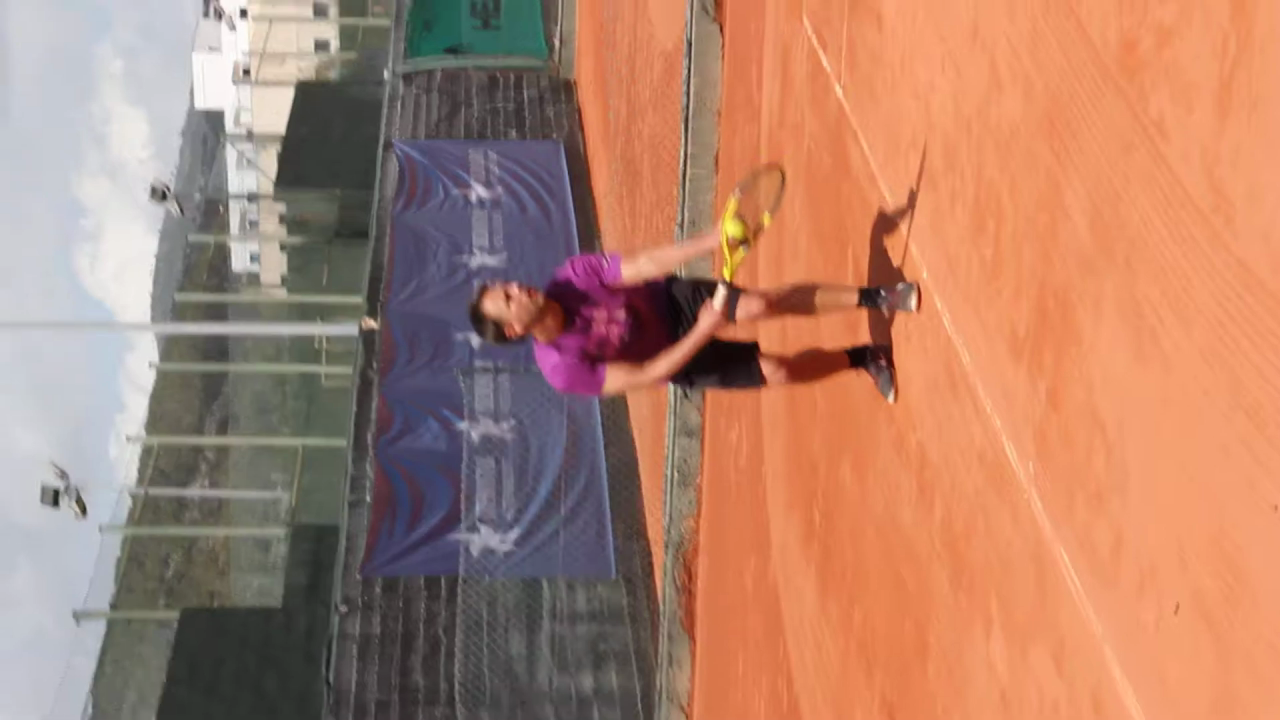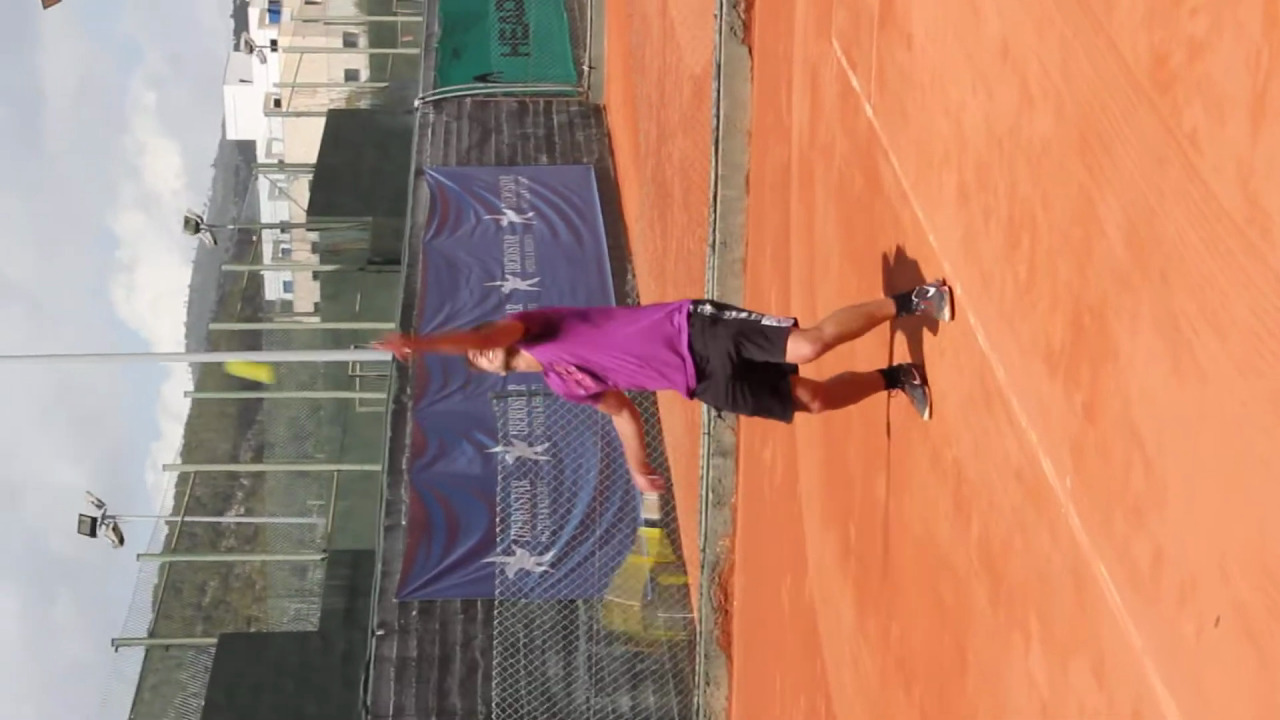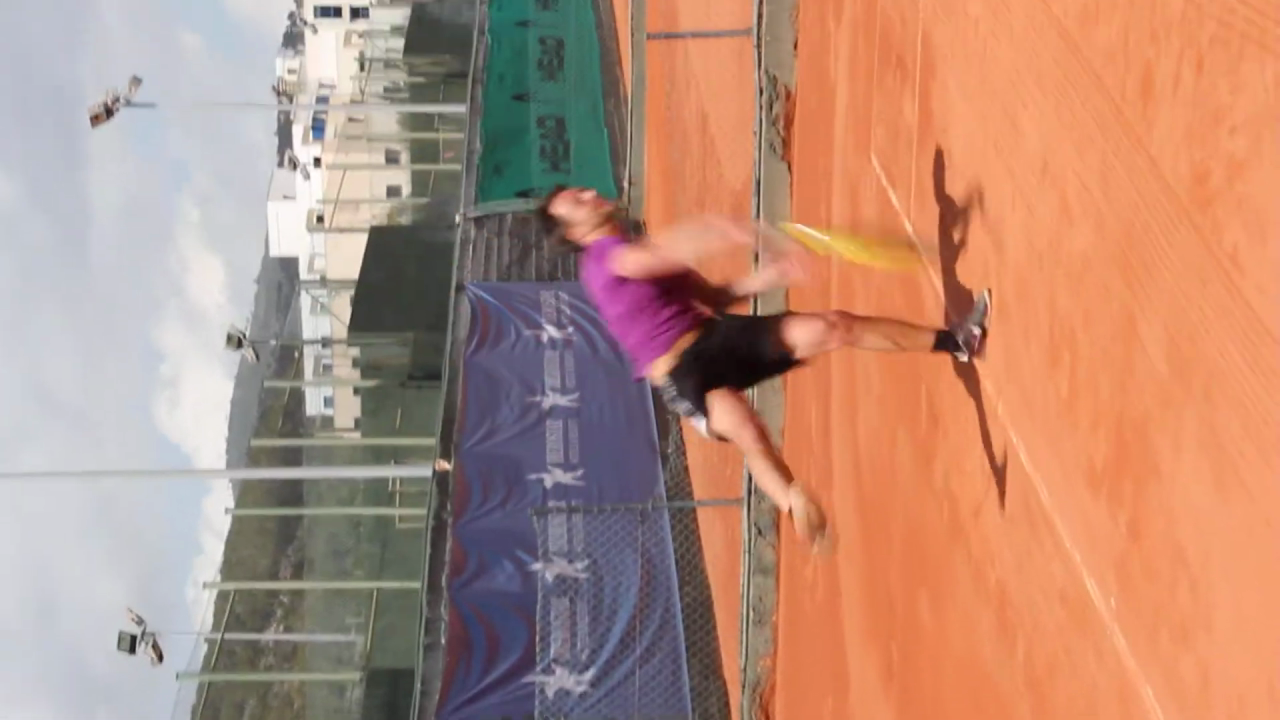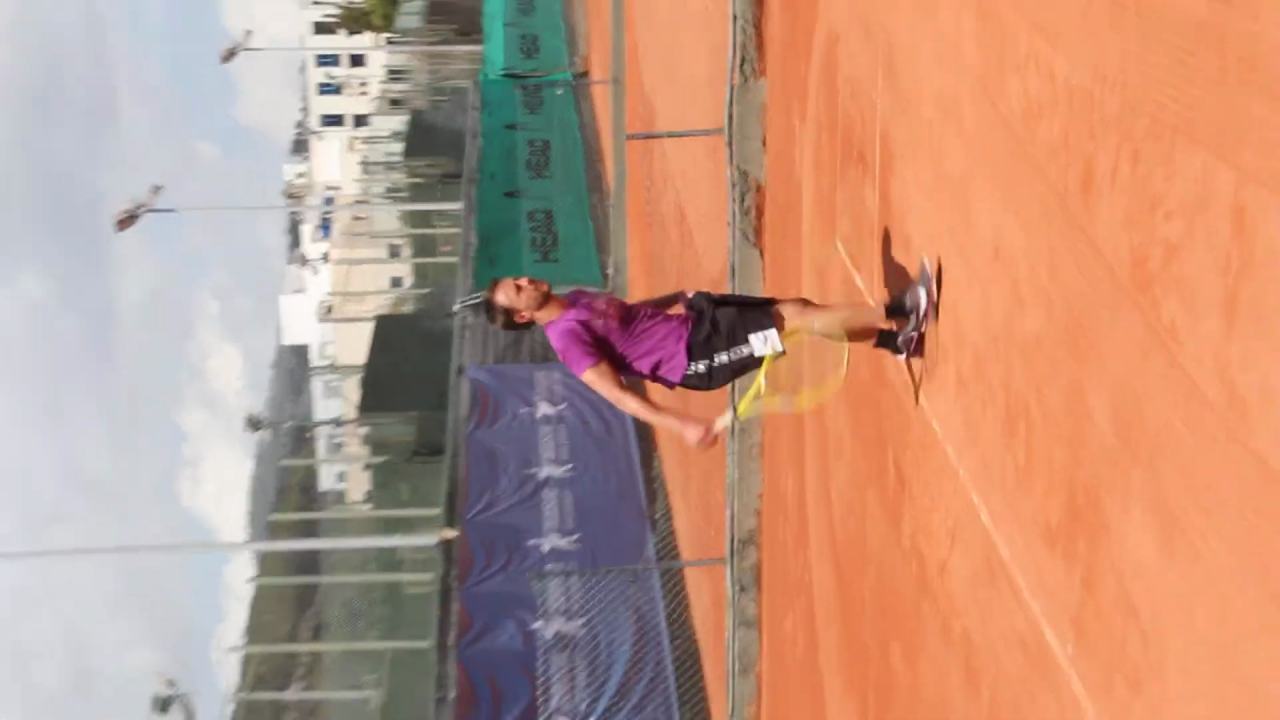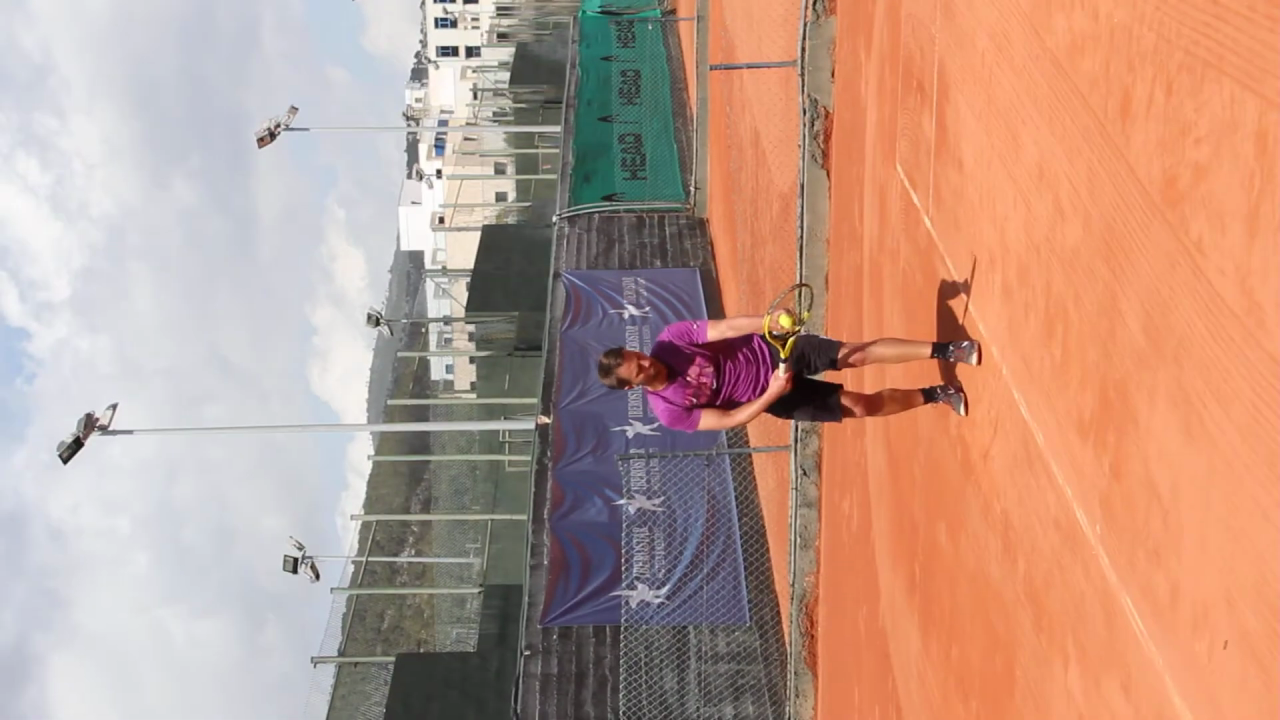
dt=1s
person 1, frame 1
left shoulder: (573, 277)
right shoulder: (561, 369)
left elbow: (648, 263)
right elbow: (645, 376)
left wrist: (716, 238)
right wrist: (702, 333)
left hip: (674, 300)
right hip: (677, 362)
left knee: (757, 305)
right knee: (778, 371)
left ankle: (877, 297)
right ankle: (864, 358)
person 1, frame 2
left shoulder: (530, 324)
right shoulder: (567, 383)
left elbow: (485, 331)
right elbow: (623, 411)
left wrist: (421, 341)
right wrist: (639, 470)
left hip: (692, 327)
right hip: (706, 382)
left knee: (807, 346)
right knee: (810, 399)
left ankle: (906, 301)
right ankle: (895, 377)
person 1, frame 3
left shoulder: (648, 259)
right shoulder: (603, 256)
left elbow: (716, 298)
right elbow: (649, 257)
left wrist: (770, 274)
right wrist: (718, 230)
left hip: (716, 336)
right hip: (682, 374)
left knee: (831, 325)
right knee: (734, 415)
left ankle: (952, 342)
right ankle: (798, 508)
person 1, frame 4
left shoulder: (575, 301)
right shoulder: (566, 334)
right elbow: (617, 393)
left wrist: (678, 296)
right wrist: (682, 424)
left hip: (694, 321)
right hip: (696, 359)
left knee: (797, 309)
right knee: (797, 320)
left ankle: (895, 338)
right ankle: (899, 315)
person 1, frame 5
left shoulder: (670, 339)
right shoulder: (668, 410)
left elbow: (726, 327)
right elbow: (728, 420)
left wrist: (772, 320)
right wrist: (771, 394)
left hip: (770, 351)
right hip: (771, 397)
left knee: (856, 353)
right knee: (859, 406)
left ankle: (946, 350)
right ankle: (935, 395)
